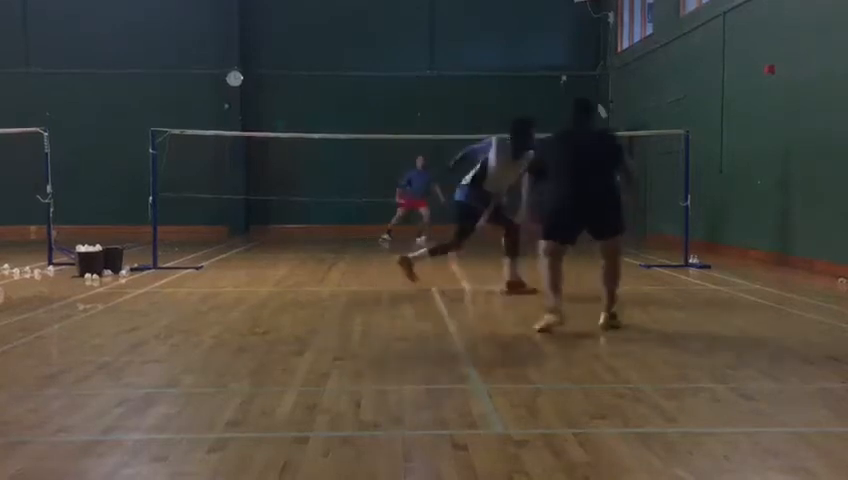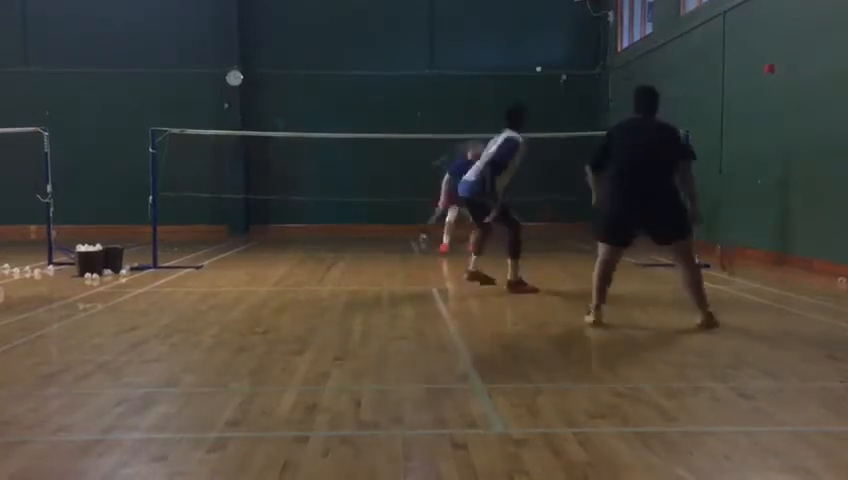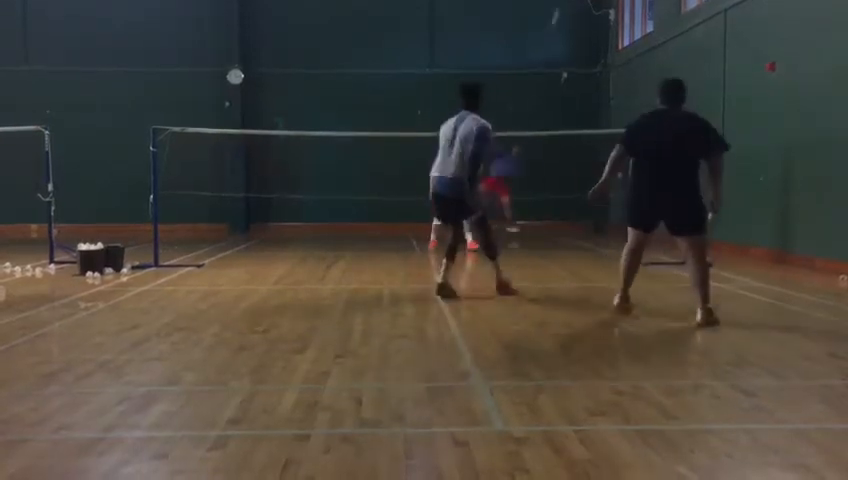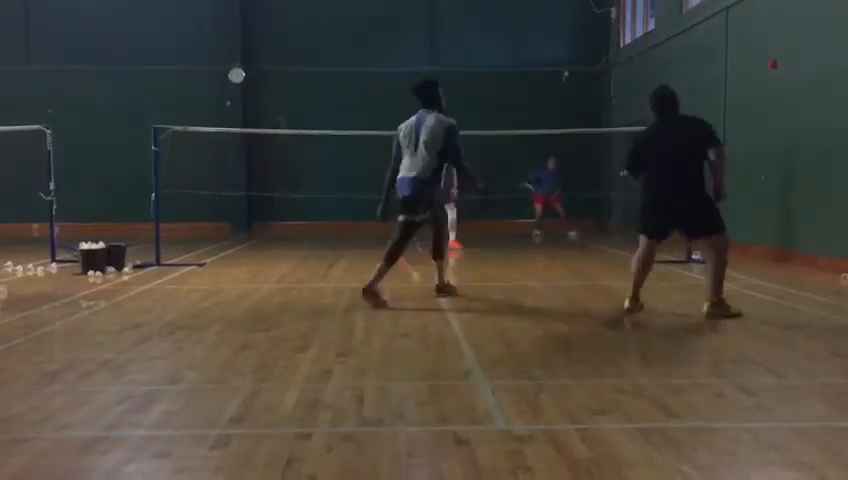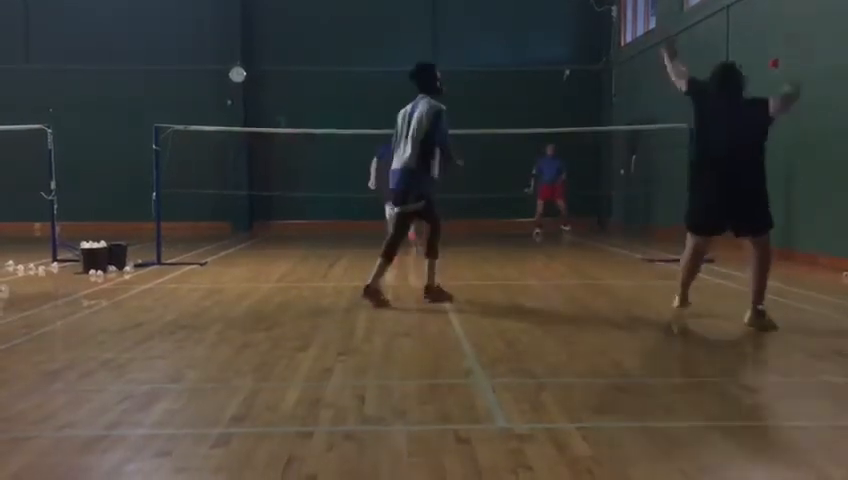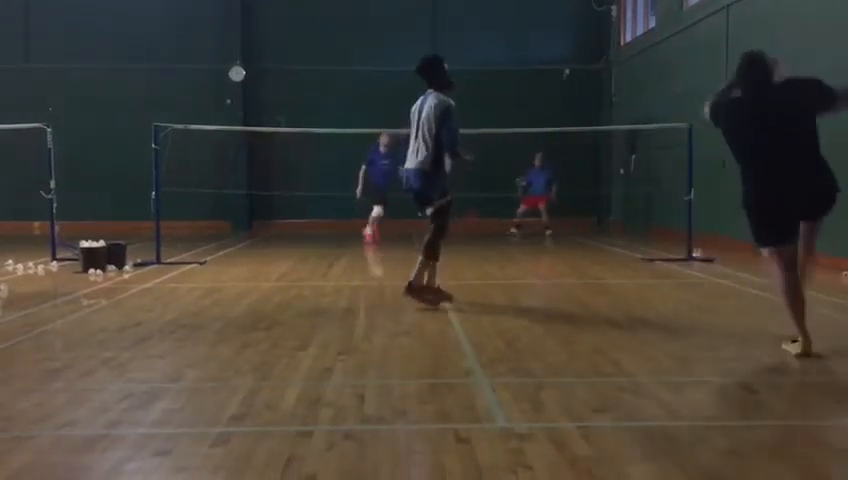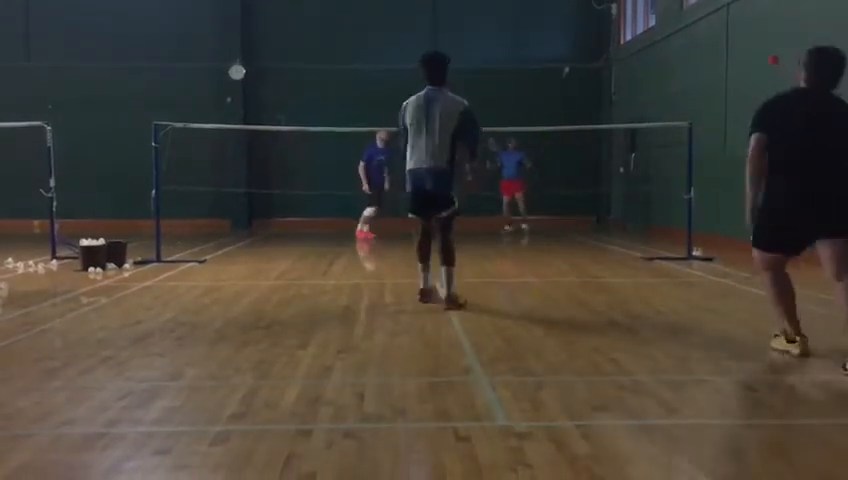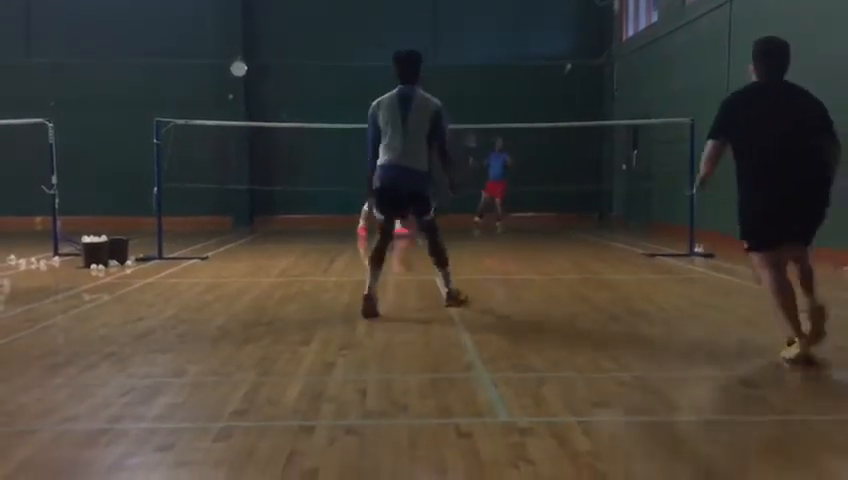
dt=0.4s
person 1, frame 1
left shoulder: (553, 143)
right shoulder: (605, 138)
left elbow: (534, 176)
right elbow: (623, 169)
right wrist: (631, 184)
left hip: (563, 204)
right hip: (603, 201)
left knee: (548, 256)
right knee: (611, 256)
left ankle: (554, 309)
right ankle: (608, 313)
person 1, frame 2
left shoulder: (616, 133)
right shoulder: (668, 133)
left elbow: (593, 169)
right elbow: (682, 170)
left wrist: (598, 194)
right wrist: (693, 202)
left hip: (621, 205)
right hip: (662, 204)
left knee: (606, 258)
right knee: (686, 259)
left ankle: (595, 310)
right ankle: (705, 313)
person 1, frame 3
left shoulder: (643, 123)
right shoulder: (698, 125)
left elbow: (621, 152)
right elbow: (715, 159)
left wrist: (605, 181)
right wrist: (716, 193)
left hip: (643, 193)
right hip: (682, 196)
left knee: (635, 243)
right knee: (696, 252)
left ankle: (623, 295)
right ankle: (704, 309)
person 1, frame 4
left shoulder: (646, 137)
right shoulder: (698, 126)
left elbow: (632, 170)
right elbow: (716, 157)
left wrist: (648, 187)
right wrist: (719, 186)
left hip: (655, 200)
right hip: (691, 199)
left knee: (646, 248)
right knee: (718, 247)
left ankle: (633, 299)
right ankle: (714, 302)
person 1, frame 5
left shoulder: (706, 99)
right shoulder: (754, 110)
left elbow: (680, 77)
right elbow: (780, 102)
left wrist: (669, 56)
right wrist: (791, 93)
left hip: (705, 192)
right hip: (745, 195)
left knee: (696, 247)
right knee: (761, 248)
left ankle: (681, 297)
right ankle: (756, 310)
person 1, frame 6
left shoulder: (730, 110)
right shoulder: (797, 92)
left elbow: (710, 108)
left wrist: (735, 85)
left hip: (766, 198)
right hip: (816, 191)
left knee: (783, 265)
left ankle: (802, 338)
right ankle: (806, 257)
person 1, frame 7
left shoulder: (776, 106)
left elbow: (756, 152)
left wrist: (753, 200)
left hip: (784, 203)
left knee: (768, 264)
left ankle: (794, 337)
person 1, frame 8
left shoulder: (737, 103)
right shoulder: (808, 100)
left elbow: (713, 149)
right elbow: (832, 147)
left wrist: (703, 175)
right wrist: (823, 186)
left hip: (762, 198)
right hip: (808, 194)
left knee: (770, 266)
right knee: (797, 256)
left ankle: (798, 339)
right ankle: (813, 306)
person 2, frame 1
left shoulder: (528, 157)
right shoulder: (495, 144)
right elbow: (465, 154)
right wrist: (450, 169)
left hip: (487, 199)
right hip: (471, 195)
right knee: (512, 229)
left ankle: (410, 259)
right ankle: (513, 281)
person 2, frame 2
left shoulder: (503, 138)
right shoulder: (514, 141)
right elbow: (492, 165)
right wrist: (491, 192)
left hip: (470, 189)
right hip: (478, 190)
left knee: (484, 227)
right knee: (513, 226)
left ankle: (473, 270)
right ankle: (514, 280)
person 2, frame 3
left shoulder: (447, 125)
right shoulder: (481, 126)
right elbow: (475, 161)
right wrist: (470, 191)
left hip: (438, 184)
right hip: (458, 186)
left knee: (457, 234)
right knee: (484, 230)
left ankle: (443, 281)
right ankle: (500, 280)
person 2, frame 4
left shoulder: (404, 126)
right shoulder: (446, 125)
left elbow: (394, 167)
right elbow: (457, 162)
left wrist: (385, 201)
right wrist: (476, 184)
left hip: (405, 184)
right hip: (424, 186)
left knee: (440, 226)
right knee: (403, 238)
left ankle: (441, 283)
right ankle: (372, 286)
person 2, frame 5
left shoulder: (405, 111)
right shoulder: (435, 109)
right elbow: (443, 150)
left wrist: (394, 187)
right wrist: (457, 163)
left hip: (401, 175)
right hip: (414, 177)
left knee: (434, 225)
right knee: (399, 231)
left ankle: (431, 286)
right ankle: (373, 285)
person 2, frame 6
left shoulder: (418, 104)
right shoulder: (444, 104)
right elbow: (449, 146)
right wrist: (464, 159)
left hip: (414, 171)
right hip: (429, 173)
left knee: (437, 227)
right knee: (439, 227)
left ankle: (429, 285)
right ankle: (416, 281)
person 2, frame 7
left shoulder: (408, 105)
right shoulder: (458, 106)
left elbow: (404, 145)
right elbow: (472, 144)
right wrist: (470, 165)
left hip: (415, 175)
right hip: (440, 175)
left knee: (425, 230)
right knee: (444, 232)
left ankle: (425, 287)
right ankle: (449, 293)
person 2, frame 8
left shoulder: (379, 105)
right shoulder: (432, 106)
left elbow: (372, 148)
right elbow: (441, 148)
left wrist: (372, 183)
right wrist: (451, 179)
left hip: (387, 177)
right hip: (417, 177)
left knee: (384, 236)
right knee: (432, 235)
left ankle: (370, 294)
right ankle: (450, 291)
